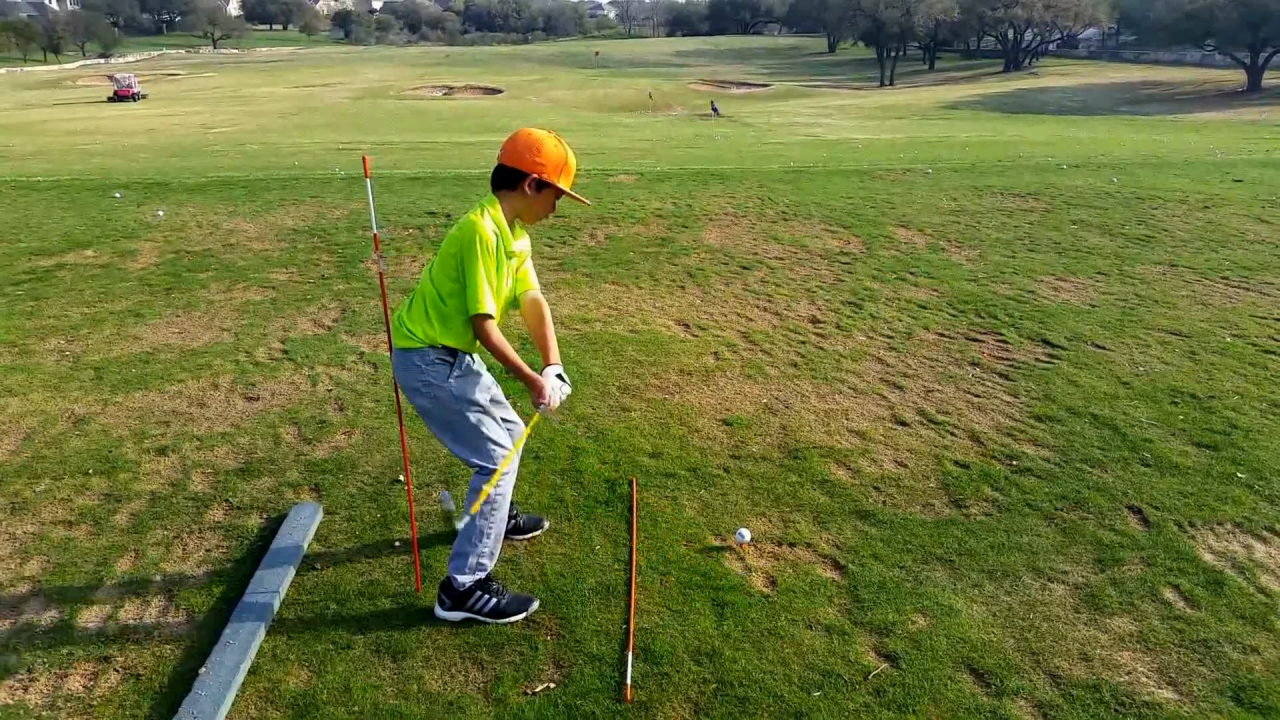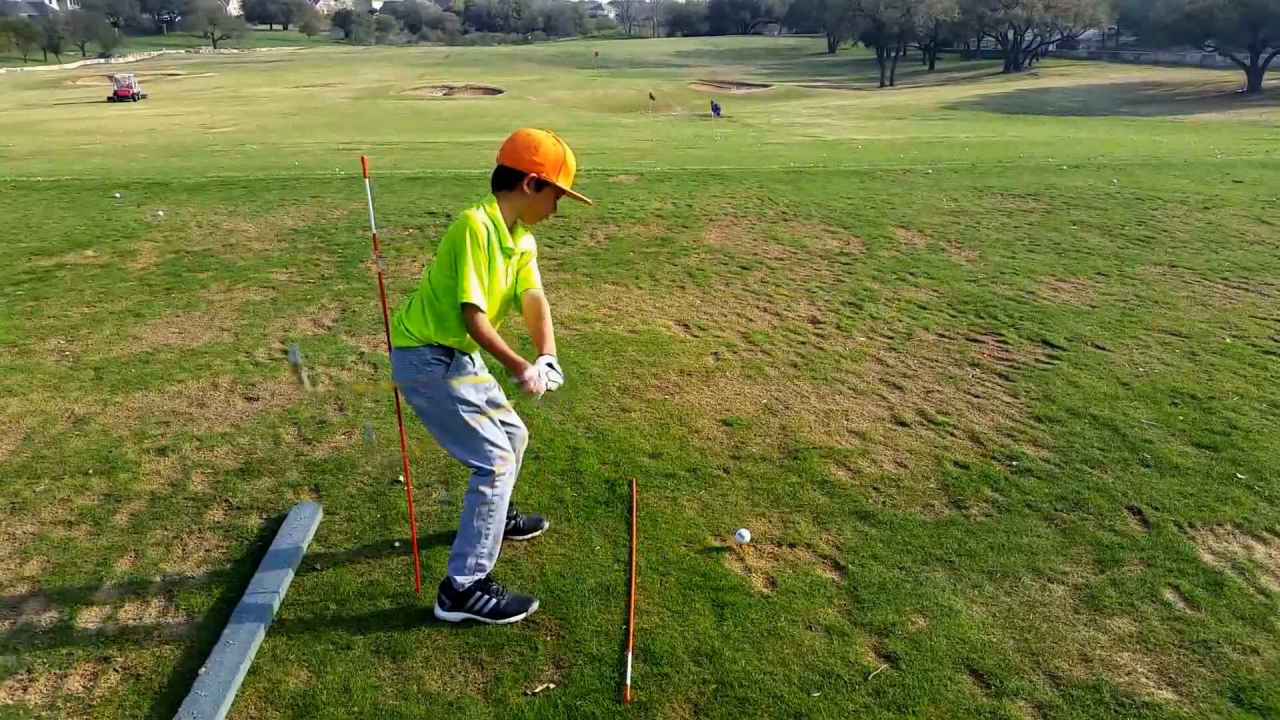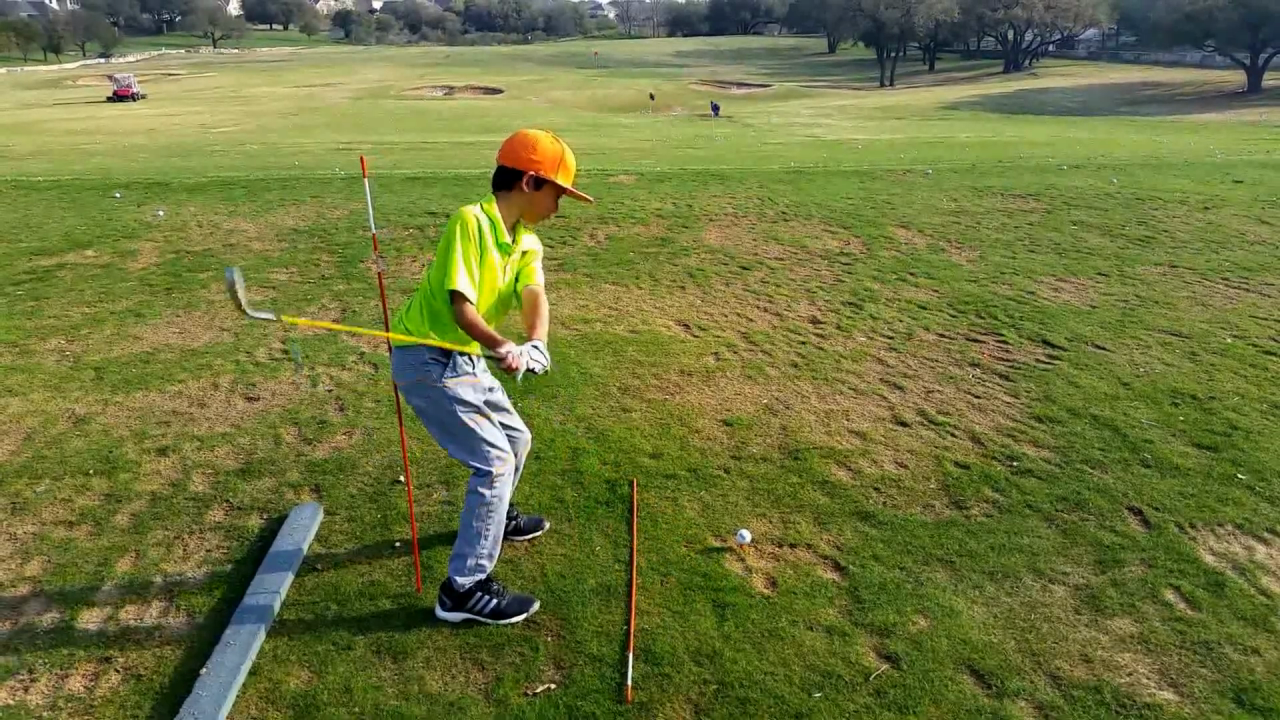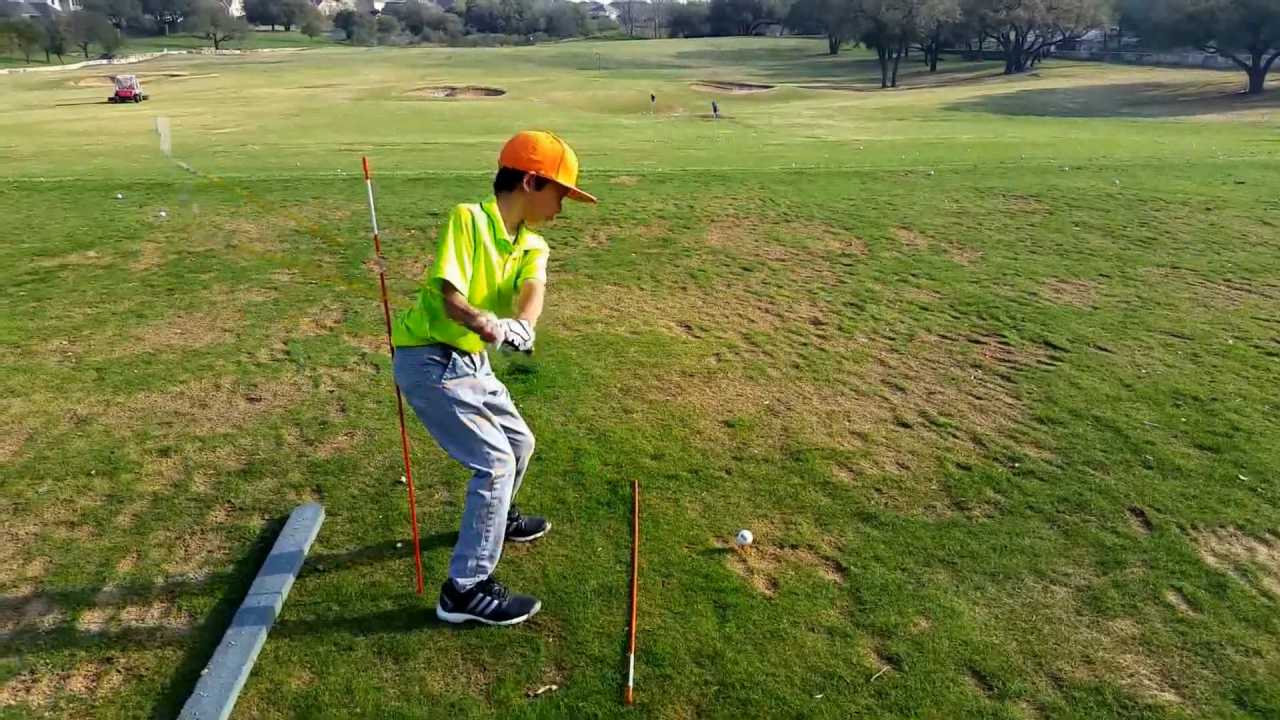
dt=0.4s
person 1, frame 1
left shoulder: (515, 235)
right shoulder: (482, 230)
left elbow: (533, 302)
right elbow: (484, 325)
left wrist: (552, 366)
right wrist: (530, 379)
left hip: (453, 355)
right hip: (430, 360)
left knee: (510, 433)
right knee: (496, 457)
left ankle: (493, 516)
right ankle: (464, 588)
person 1, frame 2
left shoulder: (522, 240)
right shoulder: (475, 225)
left elbow: (533, 300)
right elbow: (472, 315)
left wrist: (547, 357)
right wrist: (518, 366)
left hip: (459, 357)
right hip: (427, 360)
left knee: (512, 436)
right knee: (495, 459)
left ankle: (494, 516)
right ankle: (464, 589)
person 1, frame 3
left shoulder: (528, 243)
right shoulder: (470, 220)
left elbow: (533, 296)
right elbow: (460, 306)
left wrist: (535, 344)
right wrist: (500, 345)
left hip: (465, 358)
right hip: (428, 360)
left knee: (515, 439)
right knee: (494, 460)
left ankle: (493, 517)
right ankle: (464, 589)
person 1, frame 4
left shoulder: (533, 245)
right shoulder: (468, 218)
left elbow: (533, 291)
right elbow: (449, 297)
left wrist: (521, 325)
right wrist: (481, 320)
left hip: (470, 359)
right hip: (430, 360)
left knee: (519, 442)
right knee: (495, 462)
left ankle: (494, 517)
right ankle: (465, 590)
